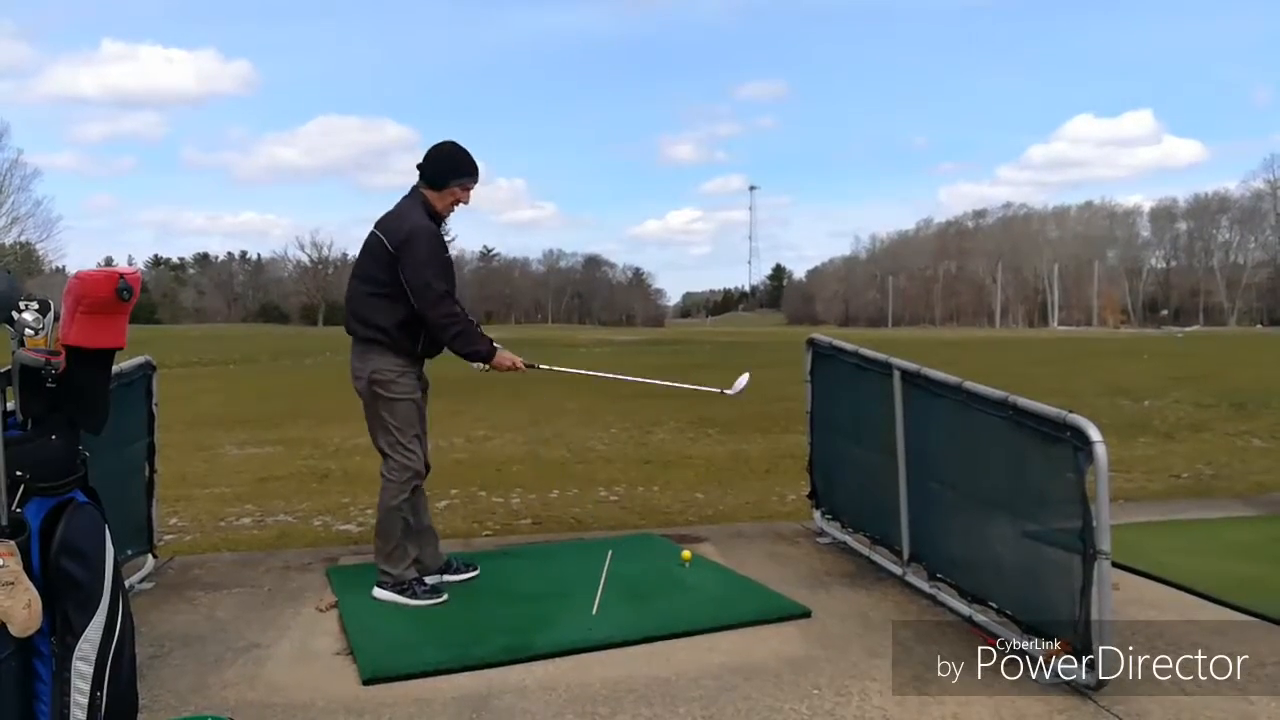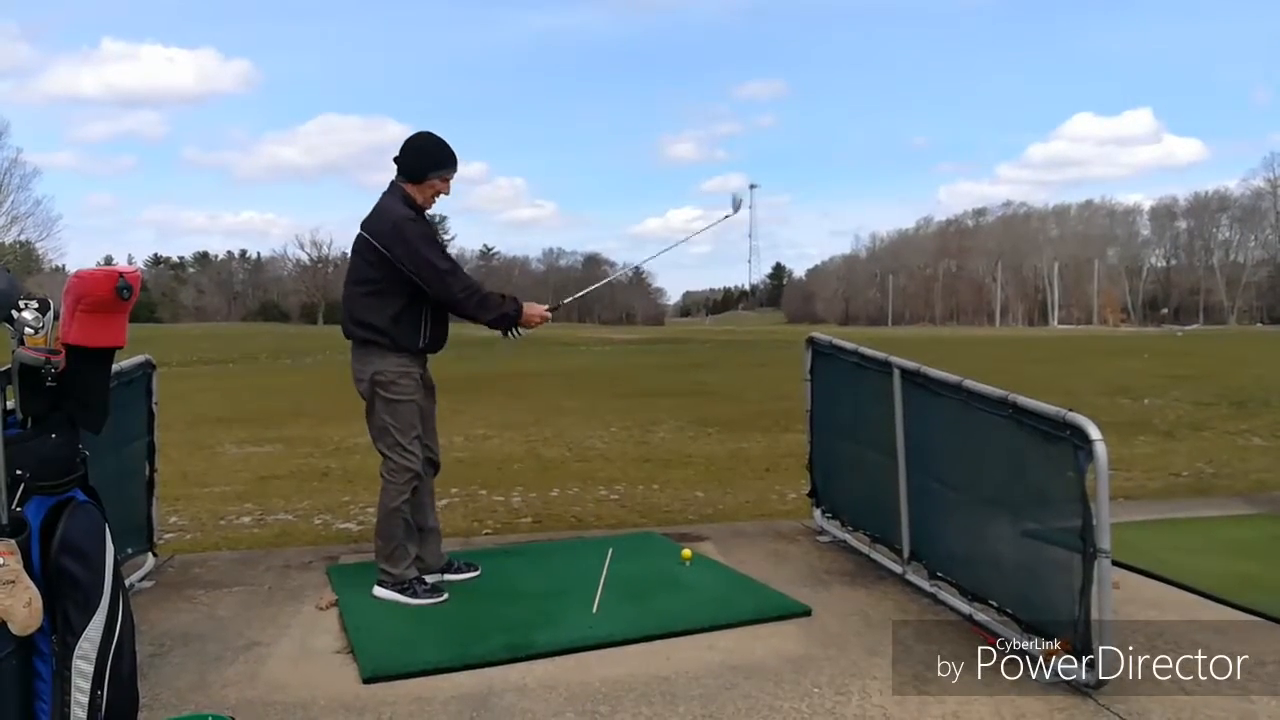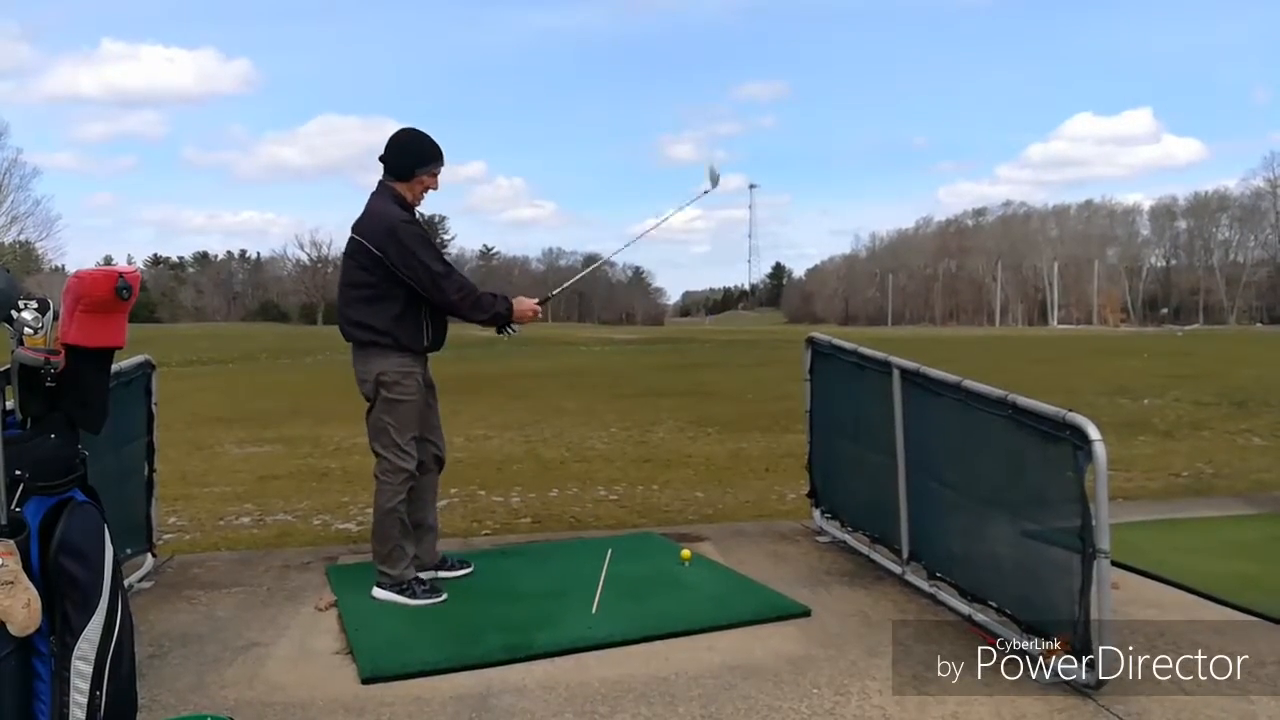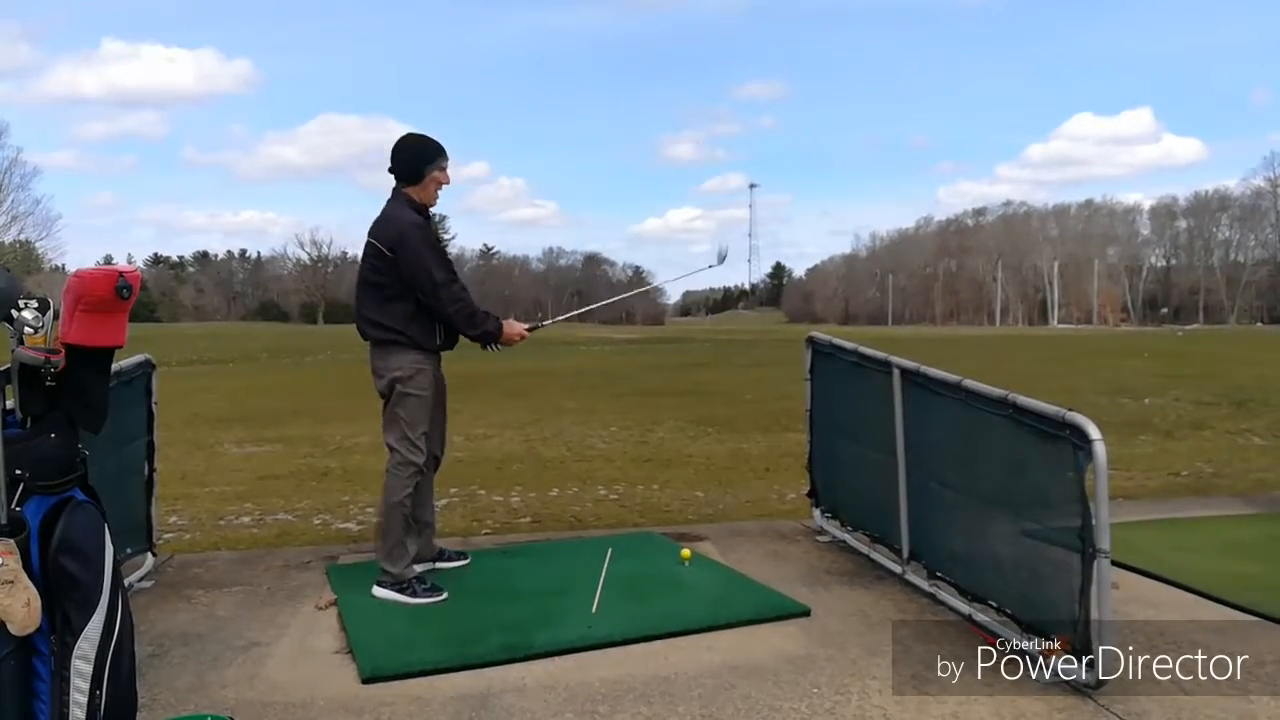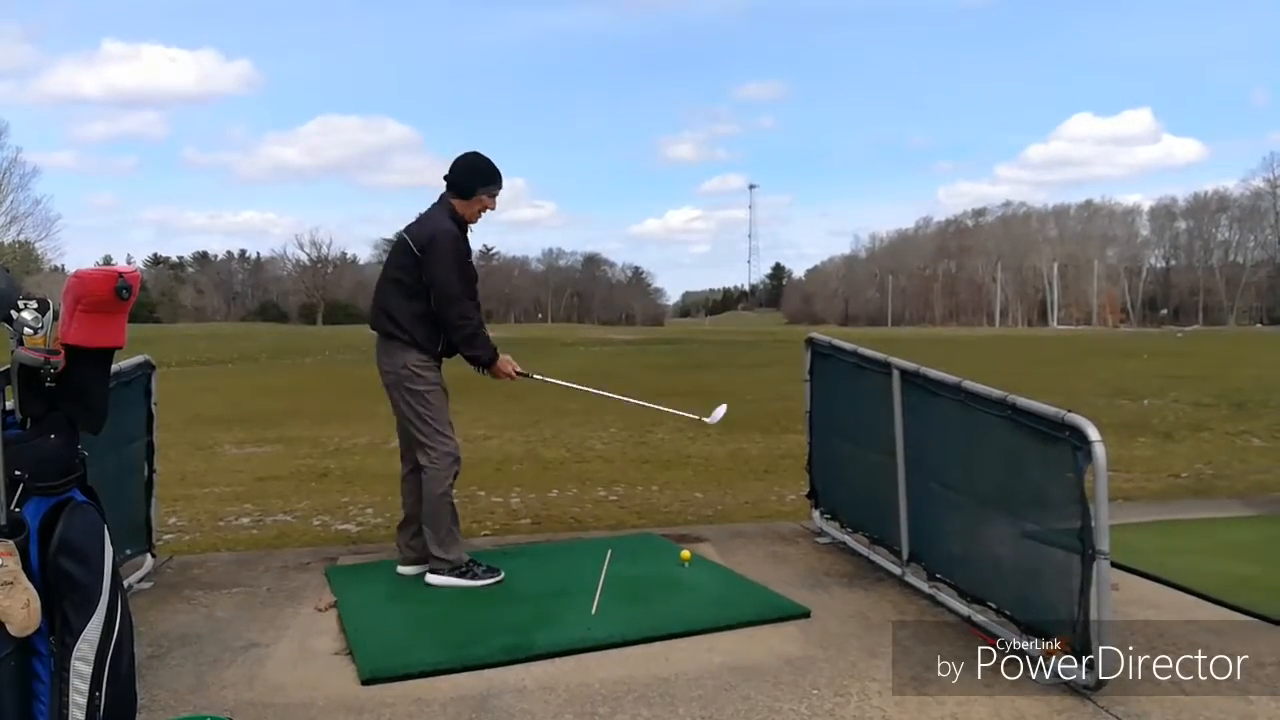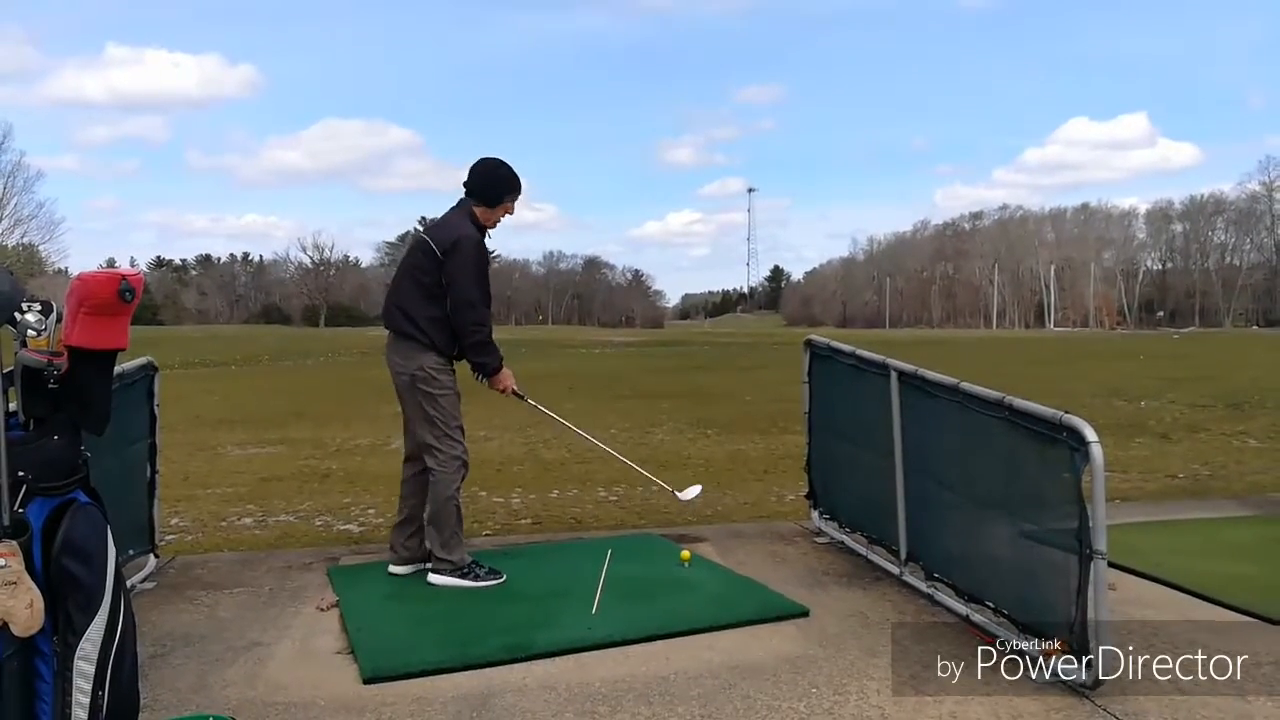
dt=0.5s
person 1, frame 1
left shoulder: (410, 219)
right shoulder: (417, 231)
left elbow: (431, 303)
right elbow: (437, 308)
left wrist: (476, 342)
right wrist: (488, 352)
left hip: (397, 357)
right hip: (386, 362)
left knee: (413, 464)
right knee: (403, 466)
left ankle: (426, 561)
right ankle: (394, 577)
person 1, frame 2
left shoulder: (402, 217)
right shoulder: (397, 222)
left elbow: (445, 281)
right elbow: (449, 284)
left wrist: (504, 313)
right wrist: (514, 311)
left hip: (406, 357)
right hip: (386, 361)
left knee: (424, 461)
right knee: (402, 465)
left ankle: (426, 561)
right ankle: (394, 576)
person 1, frame 3
left shoulder: (392, 217)
right shoulder: (390, 223)
left elbow: (439, 279)
right elbow: (441, 285)
left wrist: (497, 308)
right wrist: (505, 309)
left hip: (405, 356)
right hip: (389, 360)
left knee: (428, 456)
right knee: (397, 466)
left ankle: (422, 557)
right ankle: (393, 576)
person 1, frame 4
left shoulder: (406, 220)
right shoulder: (406, 226)
left elbow: (438, 290)
right elbow: (442, 294)
left wrist: (486, 327)
right wrist: (494, 328)
left hip: (415, 352)
right hip: (405, 356)
left knee: (427, 455)
right knee: (408, 459)
left ankle: (419, 549)
right ankle: (393, 574)
person 1, frame 5
left shoulder: (437, 227)
right shoulder: (443, 235)
left elbow: (456, 304)
right elbow: (454, 308)
left wrist: (484, 353)
right wrist: (489, 357)
left hip: (407, 350)
right hip: (411, 355)
left knee: (420, 454)
right knee: (440, 454)
left ankle: (414, 551)
right ankle: (447, 561)
person 1, frame 6
left shoulder: (448, 228)
right shoulder: (465, 239)
right elbow: (468, 314)
left wrist: (487, 363)
right wrist: (494, 367)
left hip: (411, 350)
right hip: (424, 356)
left knee: (421, 454)
right knee: (448, 456)
left ankle: (407, 551)
right ankle: (449, 561)
